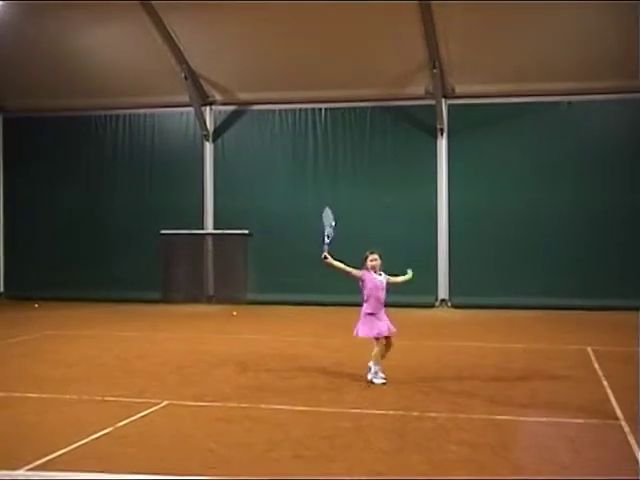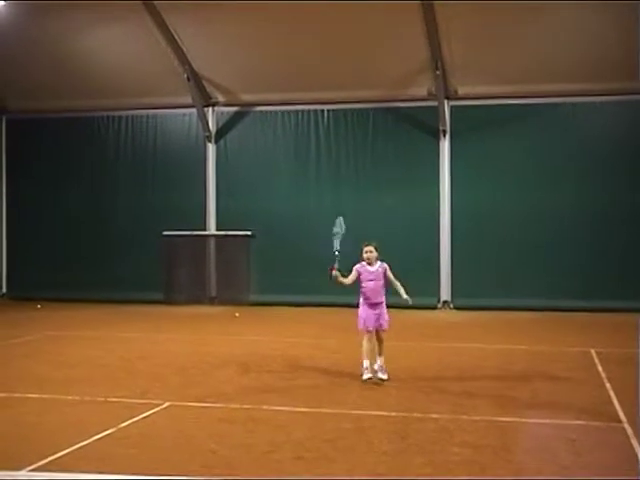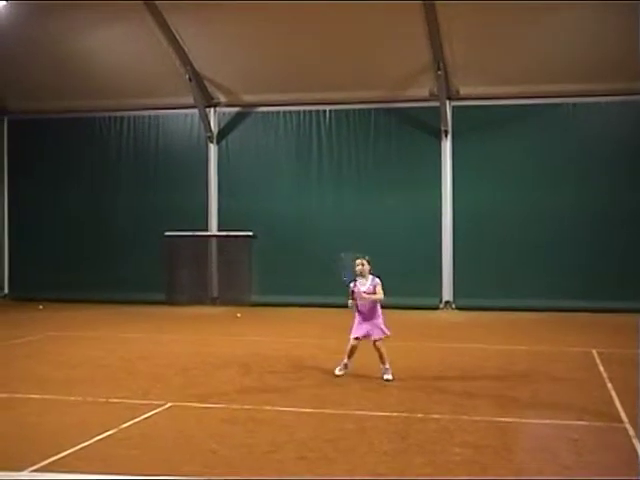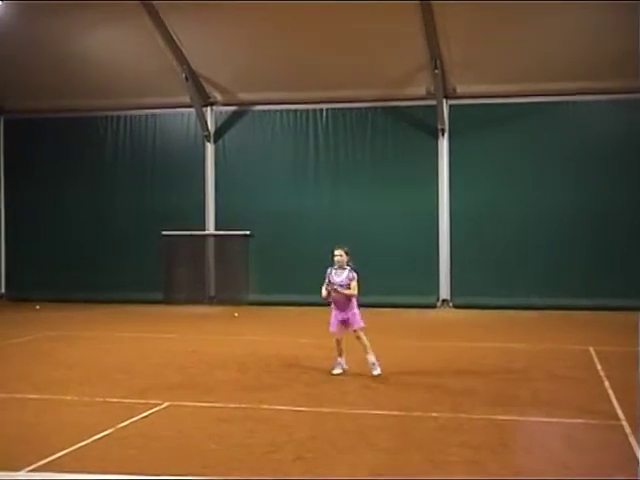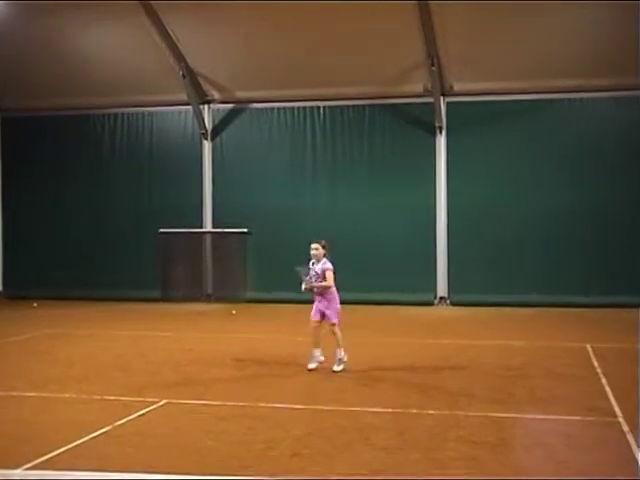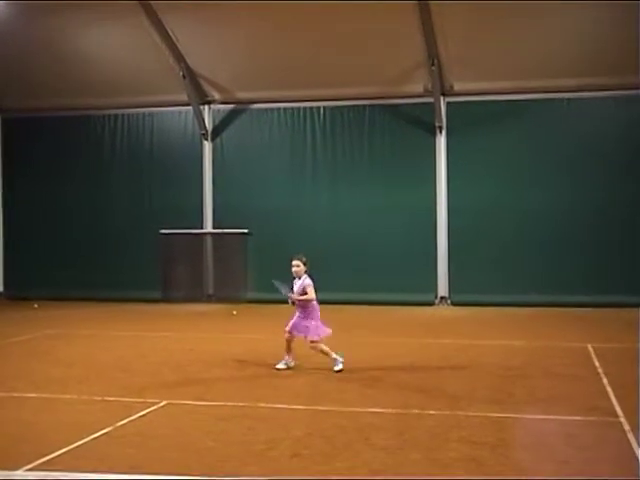
dt=0.2s
person 1, frame 1
left shoulder: (383, 277)
right shoulder: (363, 274)
left elbow: (395, 280)
right elbow: (346, 268)
left wrist: (408, 276)
right wrist: (330, 260)
left hip: (380, 314)
right hip: (368, 314)
left knee: (389, 342)
right knee: (379, 342)
left ankle: (374, 366)
right ankle: (372, 372)
person 1, frame 2
left shoulder: (383, 267)
right shoulder: (359, 268)
left elbow: (394, 282)
right elbow: (348, 282)
left wrist: (403, 294)
right wrist: (338, 278)
left hip: (380, 306)
right hip: (365, 306)
left knee: (380, 336)
right knee: (368, 336)
left ankle: (379, 366)
right ankle: (366, 368)
person 1, frame 3
left shoulder: (375, 281)
right shoulder: (353, 284)
left elbow: (381, 297)
right elbow: (352, 302)
left wrist: (367, 296)
right wrist: (352, 303)
left hip: (374, 318)
right hip: (361, 319)
left knee: (378, 345)
right knee: (353, 344)
left ankle: (386, 369)
right ankle: (344, 364)
person 1, frame 4
left shoulder: (351, 274)
right shoulder: (330, 272)
left elbow: (354, 292)
right elbow: (325, 287)
left wrist: (339, 291)
right wrist: (324, 293)
left hip: (351, 308)
right hip: (337, 308)
left knee: (359, 335)
right knee: (338, 338)
left ankle: (373, 362)
right ankle: (340, 363)
person 1, frame 5
left shoulder: (327, 266)
right shoulder: (312, 264)
left elbow: (330, 284)
right elbow: (309, 279)
left wrist: (314, 284)
right wrist: (305, 285)
left hip: (330, 300)
right hip: (319, 299)
left knee: (334, 329)
right knee: (314, 326)
left ankle: (341, 358)
right ankle: (316, 356)
person 1, frame 6
left shoulder: (307, 281)
right shoulder: (296, 281)
left elbow: (312, 297)
left wrist: (297, 298)
right wrist: (292, 298)
left hip: (312, 315)
right hip: (301, 314)
left knee: (314, 345)
right knee: (288, 337)
left ankle: (336, 359)
right ankle: (287, 360)
